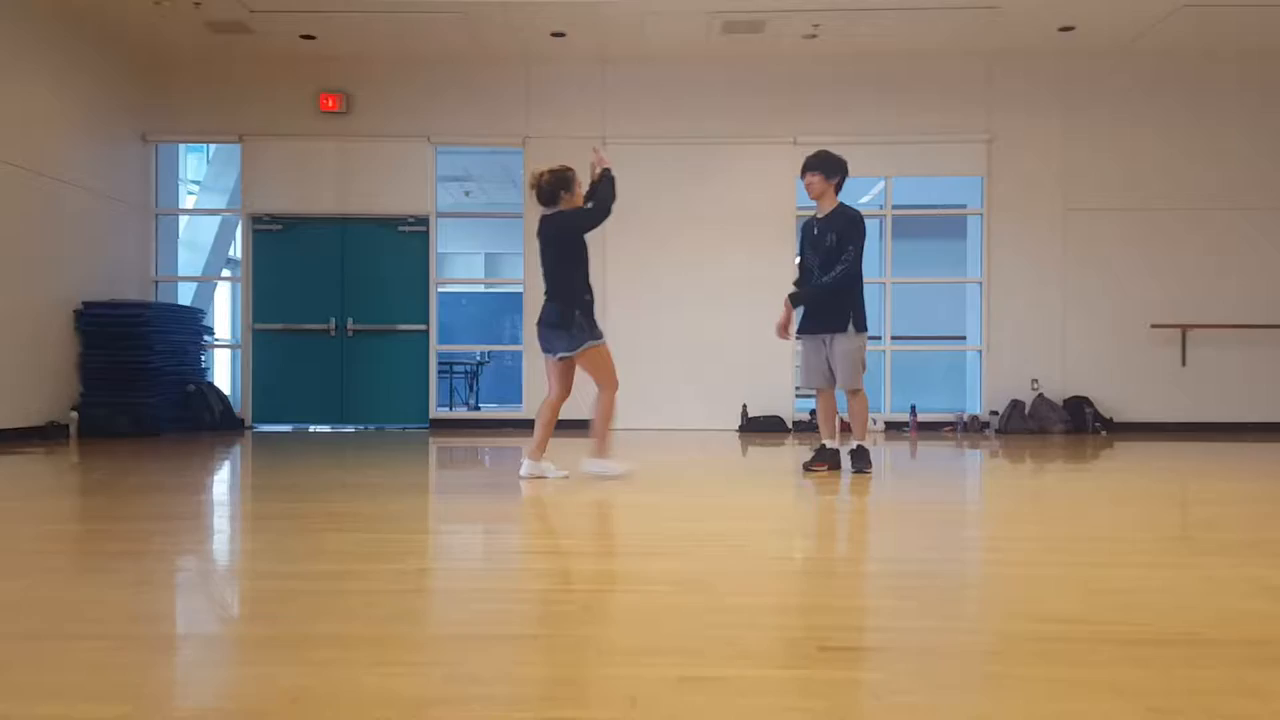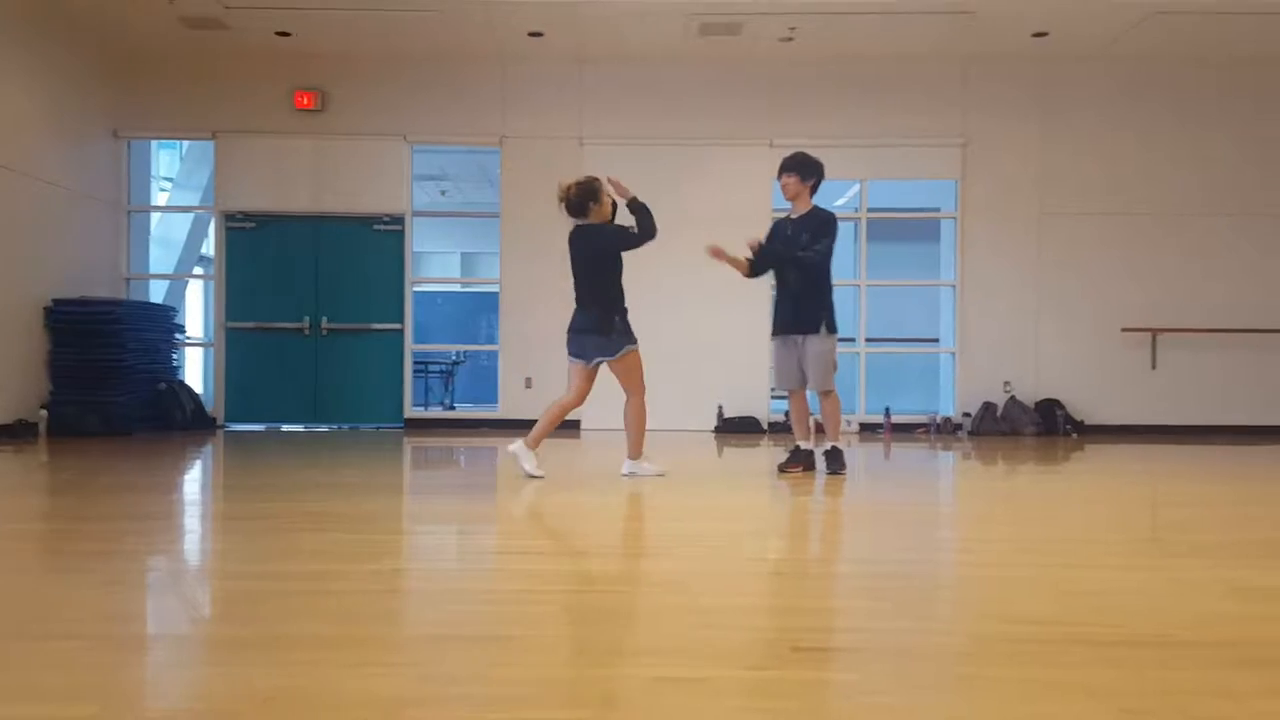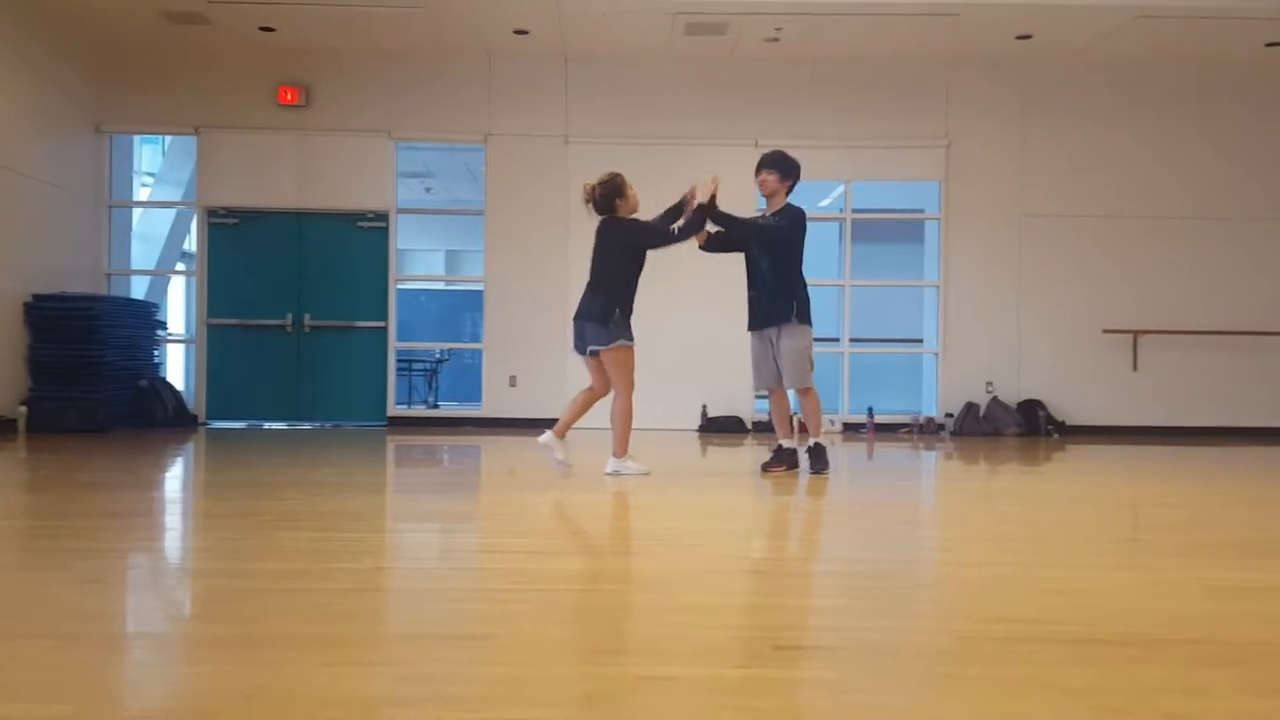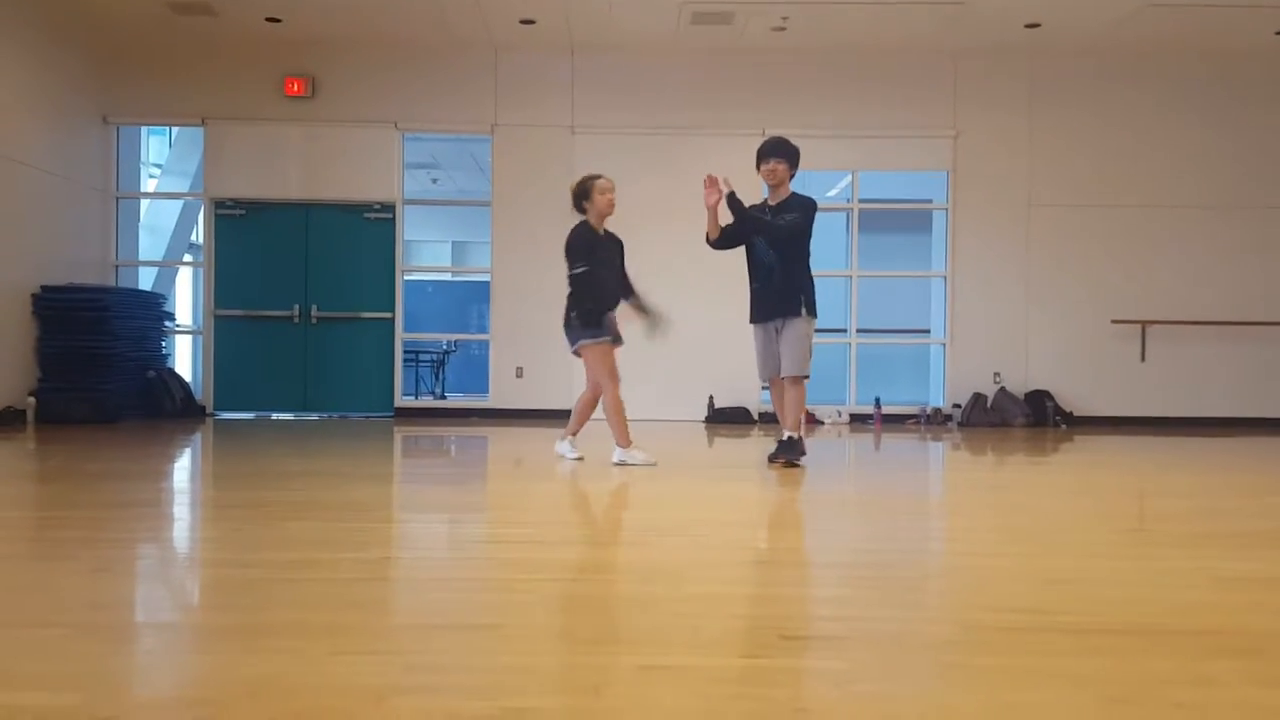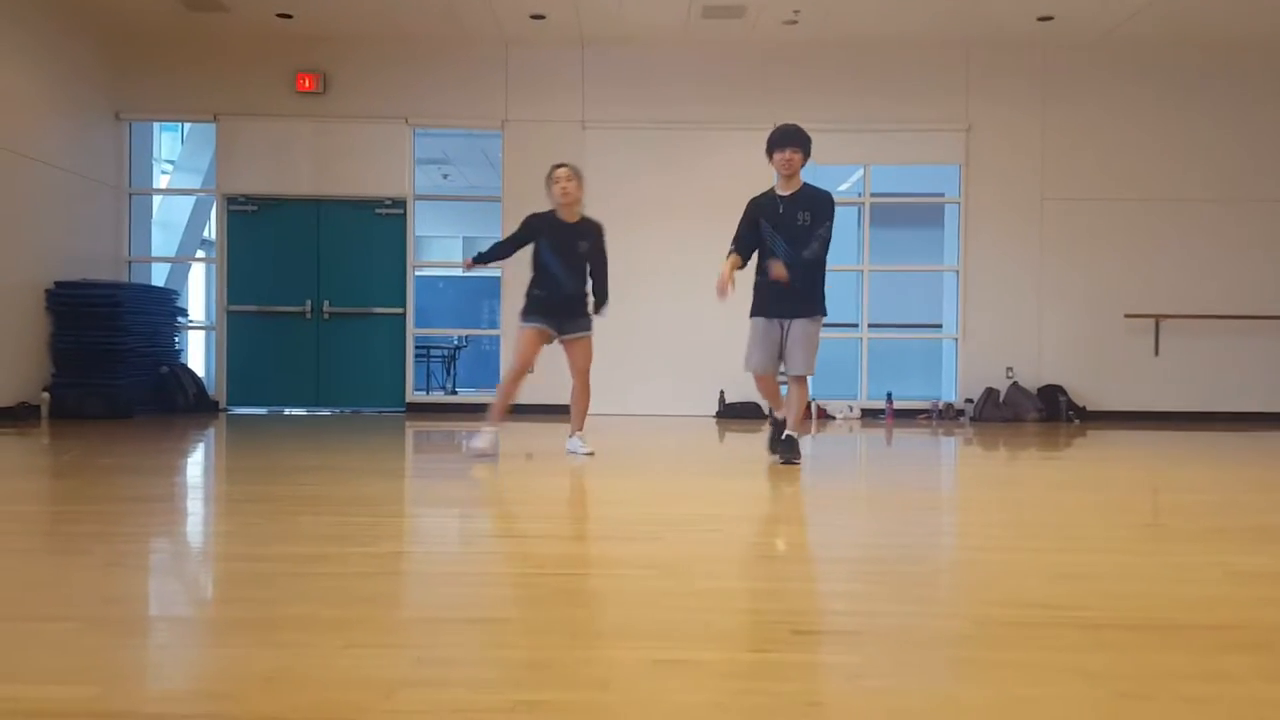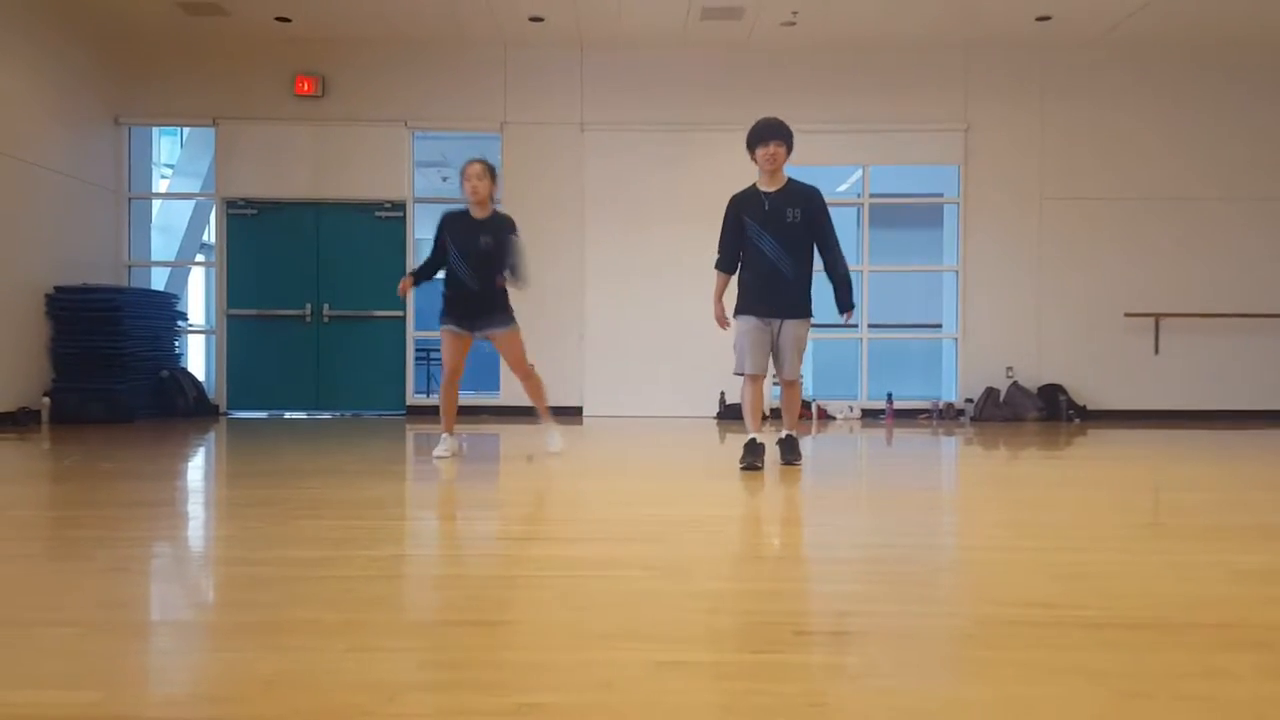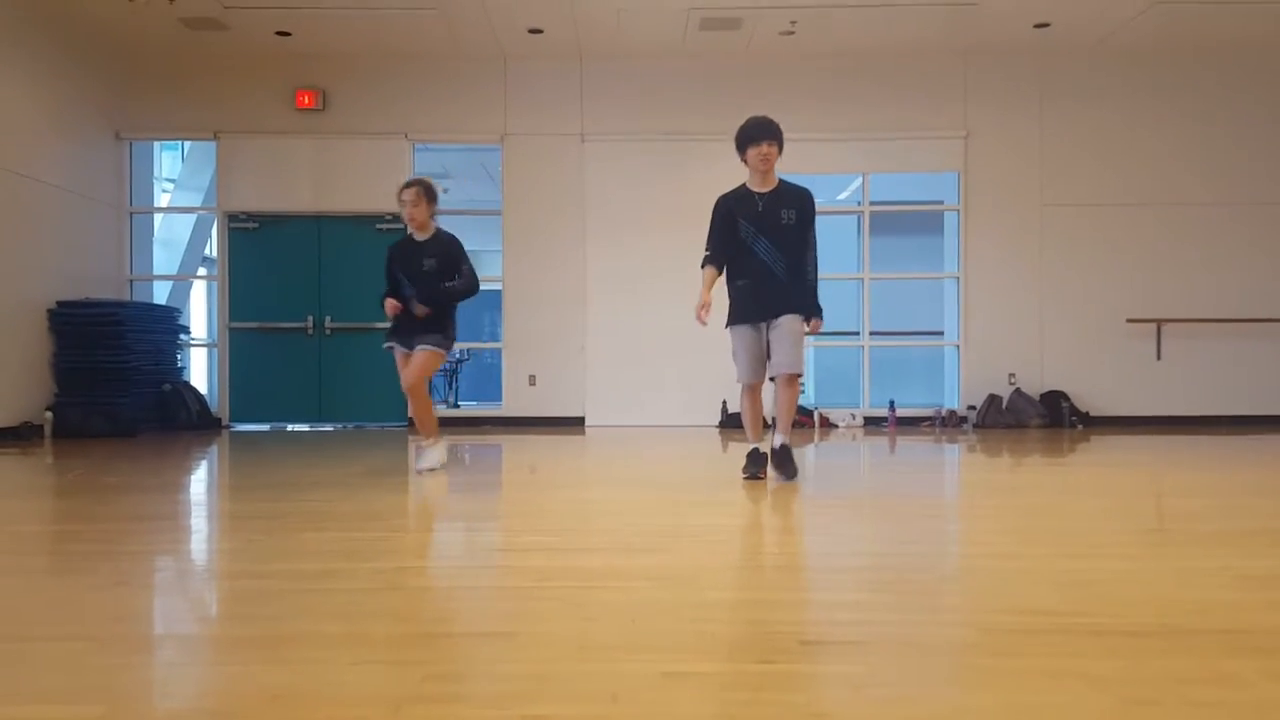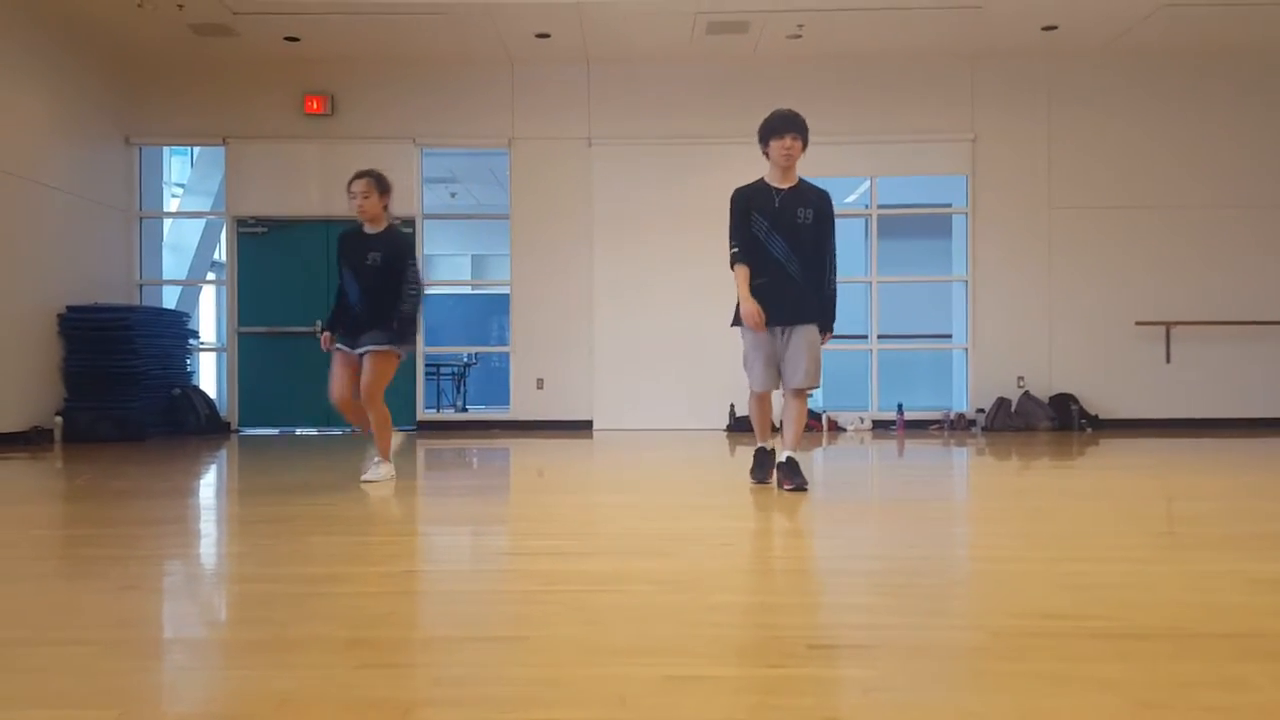
dt=0.4s
person 1, frame 1
left shoulder: (851, 219)
right shoulder: (808, 227)
left elbow: (846, 271)
left wrist: (798, 299)
right wrist: (788, 311)
left hip: (845, 318)
right hip: (813, 320)
left knee: (852, 386)
right knee: (821, 387)
left ankle: (860, 448)
right ankle: (829, 449)
person 1, frame 2
left shoulder: (824, 221)
right shoulder: (780, 227)
left elbow: (815, 262)
right elbow: (756, 267)
left wrist: (771, 251)
right wrist: (729, 258)
left hip: (816, 318)
right hip: (785, 319)
left knee: (824, 387)
right knee: (793, 388)
left ankle: (833, 449)
right ankle: (803, 449)
person 1, frame 3
left shoulder: (794, 217)
right shoulder: (754, 226)
left elbow: (750, 231)
right elbow: (711, 243)
left wrist: (711, 210)
left hip: (791, 313)
right hip: (761, 315)
left knee: (801, 384)
right knee: (772, 386)
left ankle: (816, 446)
right ankle: (786, 448)
person 1, frame 4
left shoulder: (804, 206)
right shoulder: (752, 214)
left elbow: (778, 233)
right elbow: (718, 241)
left wrist: (736, 206)
right wrist: (712, 211)
left hip: (796, 305)
right hip: (763, 307)
left knee: (792, 375)
right knee: (773, 378)
left ankle: (789, 438)
right ankle: (792, 438)
person 1, frame 5
left shoulder: (820, 201)
right shoulder: (758, 205)
left elbow: (818, 248)
right elbow: (742, 248)
left wrist: (789, 268)
right wrist: (728, 272)
left hip: (804, 302)
right hip: (765, 304)
left knee: (798, 373)
right knee: (760, 372)
left ankle: (790, 436)
right ankle: (780, 414)
person 1, frame 6
left shoulder: (808, 197)
right shoulder: (740, 202)
left elbow: (829, 250)
right elbow: (728, 256)
left wrist: (845, 297)
right wrist: (718, 299)
left hip: (794, 306)
right hip: (751, 305)
left knee: (790, 378)
right knee: (752, 374)
left ankle: (788, 437)
right ankle: (753, 442)
person 1, frame 7
left shoulder: (799, 198)
right shoulder: (728, 204)
left elbow: (807, 257)
right elbow: (714, 254)
left wrist: (813, 307)
right wrist: (705, 293)
left hip: (787, 306)
right hip: (744, 308)
left knee: (787, 375)
right knee: (750, 383)
left ankle: (780, 444)
right ankle: (756, 451)
person 1, frame 8
left shoulder: (818, 199)
right shoulder: (745, 198)
left elbow: (826, 263)
right elbow: (739, 253)
left wrist: (827, 316)
right wrist: (746, 298)
left hip: (803, 312)
right hip: (760, 310)
left knee: (797, 387)
right knee: (761, 389)
left ankle: (788, 460)
right ankle: (764, 449)
person 2, frame 1
left shoulder: (550, 225)
right shoulder: (564, 224)
left elbow: (588, 209)
right elbow: (603, 206)
left wrist: (597, 178)
right wrist: (605, 171)
left hip: (552, 319)
right hip: (573, 319)
left knee: (558, 393)
right knee: (608, 385)
left ankle: (534, 460)
right ankle: (598, 457)
person 2, frame 2
left shoulder: (580, 236)
right shoulder: (602, 236)
right elbow: (648, 231)
left wrist: (617, 202)
right wrist: (631, 198)
left hip: (582, 325)
right hip: (608, 326)
left knee: (573, 396)
right knee: (635, 393)
left ankle: (526, 447)
right ankle: (636, 460)
person 2, frame 3
left shoulder: (612, 229)
right shoulder: (627, 229)
left elbow: (658, 227)
right elbow: (677, 233)
left wrist: (685, 205)
right wrist: (699, 207)
left hip: (590, 316)
right hip: (609, 318)
left knee: (599, 386)
right knee: (624, 389)
left ankle: (556, 435)
right ankle: (619, 458)
person 2, frame 4
left shoulder: (611, 241)
right shoulder: (580, 236)
left elbow: (621, 281)
right elbow: (585, 282)
left wrist: (645, 308)
right wrist: (614, 311)
left hip: (601, 322)
right hip: (584, 321)
left knee: (597, 387)
right knee: (609, 383)
left ankle: (566, 440)
right ankle: (624, 449)
person 2, frame 5
left shoulder: (593, 230)
right shoulder: (537, 223)
left elbow: (598, 269)
right elbow: (508, 245)
left wrist: (600, 302)
right wrist: (479, 259)
left hip: (575, 312)
right hip: (540, 308)
left knee: (582, 376)
right knee: (518, 369)
left ankle: (576, 436)
right ankle: (490, 429)
person 2, frame 6
left shoulder: (503, 224)
right shoulder: (449, 222)
left elbow: (512, 256)
right elbow: (436, 260)
left wrist: (514, 276)
right wrist: (413, 278)
left hip: (494, 307)
right hip: (457, 306)
left knee: (522, 369)
right knee: (450, 374)
left ankle: (548, 424)
right ankle: (448, 436)
person 2, frame 7
left shoulder: (447, 245)
right shoulder: (398, 249)
left elbow: (470, 284)
right elbow: (391, 288)
left wrist: (434, 299)
right wrist: (388, 302)
left hip: (436, 330)
right hip: (403, 329)
left knee: (412, 385)
right knee: (416, 392)
left ankle: (431, 442)
right ankle: (435, 446)
person 2, frame 8
left shoulder: (398, 241)
right shoulder: (346, 240)
left elbow: (412, 287)
left wrist: (407, 326)
right wrist: (330, 325)
left hip: (384, 329)
right hip: (350, 330)
left knee: (369, 394)
right knee: (339, 397)
left ankle: (383, 460)
right ankle: (388, 438)
